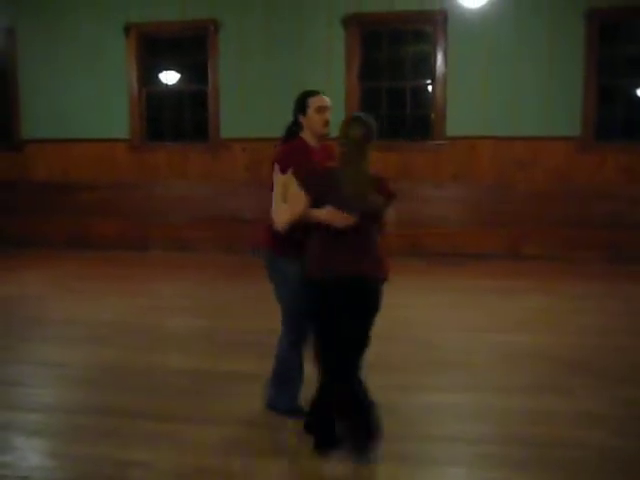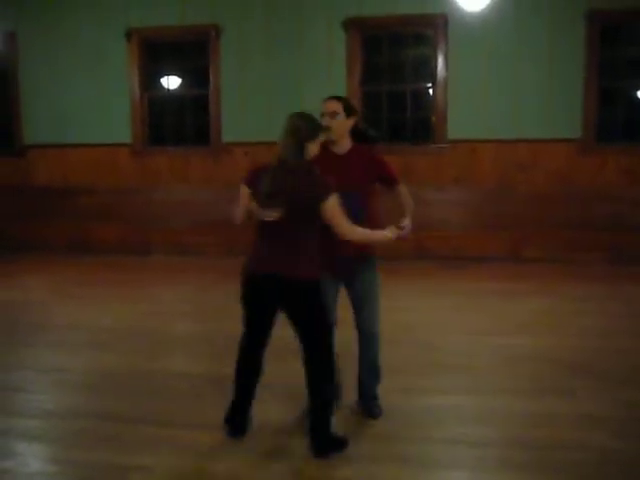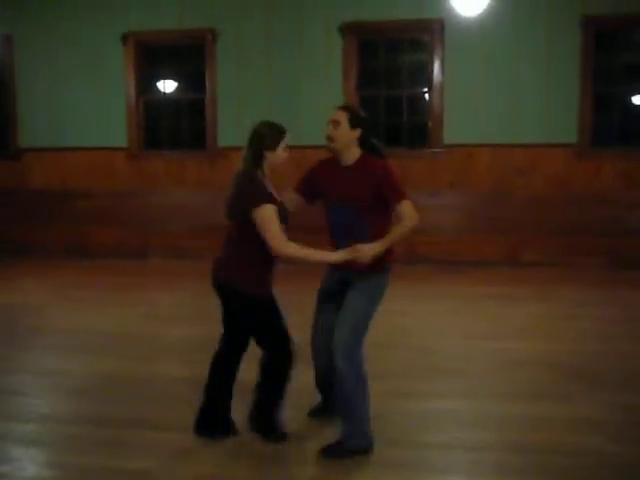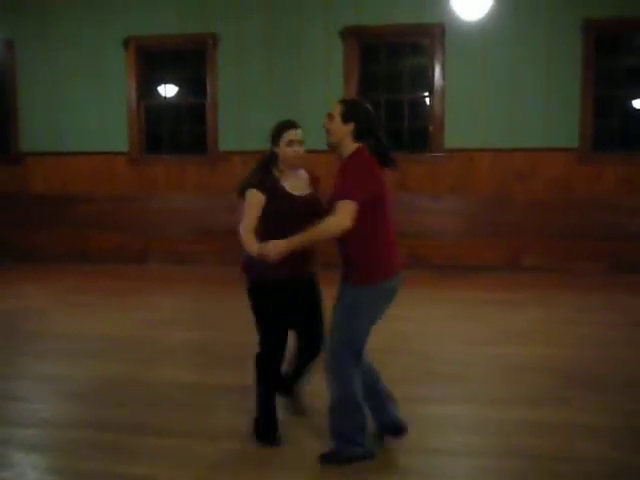
dt=0.3s
person 1, frame 1
left shoulder: (327, 153)
right shoulder: (290, 153)
right elbow: (284, 205)
right wrist: (321, 215)
right hip: (287, 253)
right knee: (297, 325)
right ankle: (281, 398)
person 1, frame 2
left shoulder: (369, 159)
right shoulder: (313, 160)
left elbow: (400, 190)
left wrist: (407, 218)
left hip: (362, 257)
right hip: (324, 256)
left knee: (369, 326)
left ankle: (368, 394)
person 1, frame 3
left shoulder: (376, 170)
right shoulder: (322, 171)
left elbow: (409, 218)
right elbow: (288, 203)
left wrist: (379, 246)
left hip: (371, 273)
right hip: (338, 269)
left knee: (344, 346)
right knee: (321, 341)
left ankle: (356, 435)
right ankle: (332, 401)
person 1, frame 4
left shoulder: (355, 166)
right shoulder: (369, 162)
left elbow: (342, 221)
left wrist: (288, 244)
left hip: (368, 280)
right hip: (386, 276)
left knee: (340, 359)
right knee: (349, 351)
left ankle: (353, 443)
right ankle: (387, 416)
person 2, frame 1
left shoulder: (315, 179)
right shoulder: (379, 188)
left hip: (325, 281)
right hip: (367, 281)
left knee: (331, 356)
right knee: (349, 354)
left ankle: (361, 428)
right ankle: (322, 428)
person 2, frame 2
left shoulder: (258, 176)
right shoulder: (315, 184)
left elbow: (238, 217)
right elbow: (345, 230)
right wrist: (384, 234)
left hip: (257, 275)
right hip: (298, 280)
left knee: (253, 342)
right knee: (319, 352)
left ankle: (237, 419)
right ankle: (321, 436)
person 2, frame 3
left shoulder: (251, 183)
right shoulder: (257, 191)
right elbow: (279, 246)
right wrist: (333, 256)
left hip: (229, 277)
right hip: (245, 284)
left knee: (232, 346)
right knee: (279, 349)
left ankle: (213, 421)
right ankle: (263, 418)
person 2, frame 4
left shoulder: (309, 179)
right shoulder: (261, 183)
left elbow: (320, 219)
right elbow: (246, 231)
right wrist: (259, 252)
left hip: (302, 277)
right hip: (267, 279)
left knee: (313, 341)
right knee: (272, 347)
left ankle: (287, 383)
right ankle: (266, 424)
